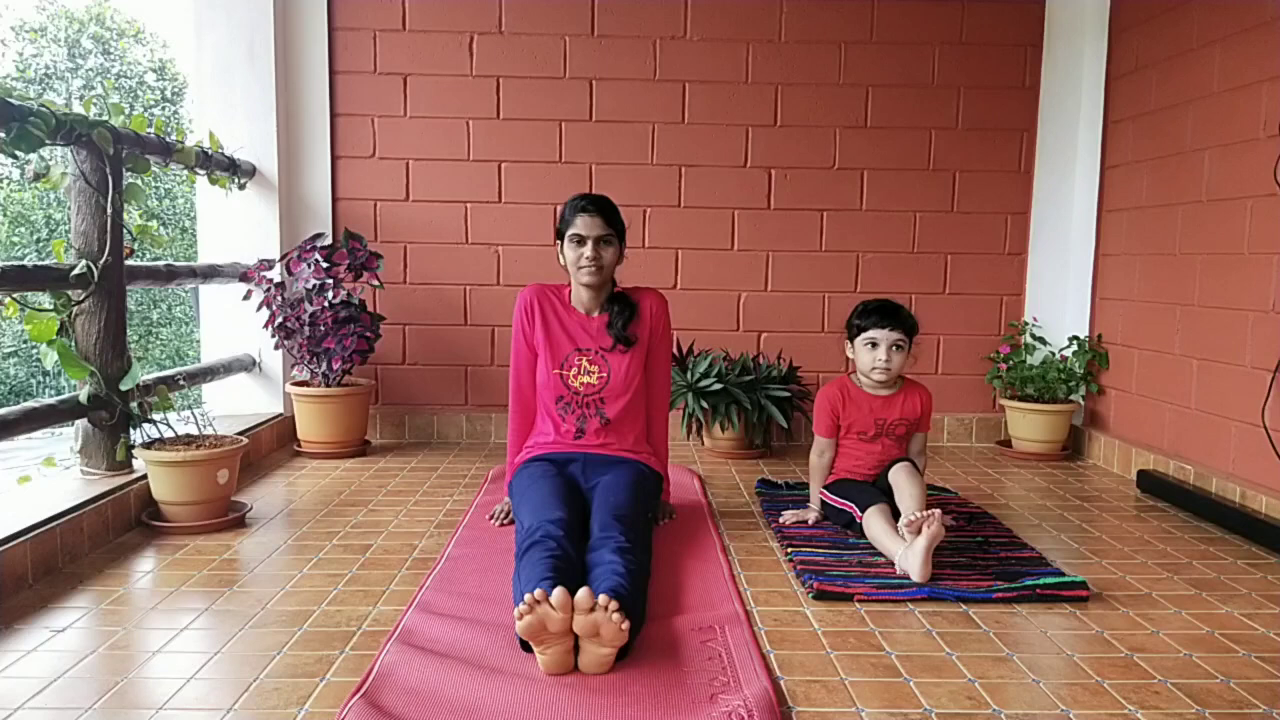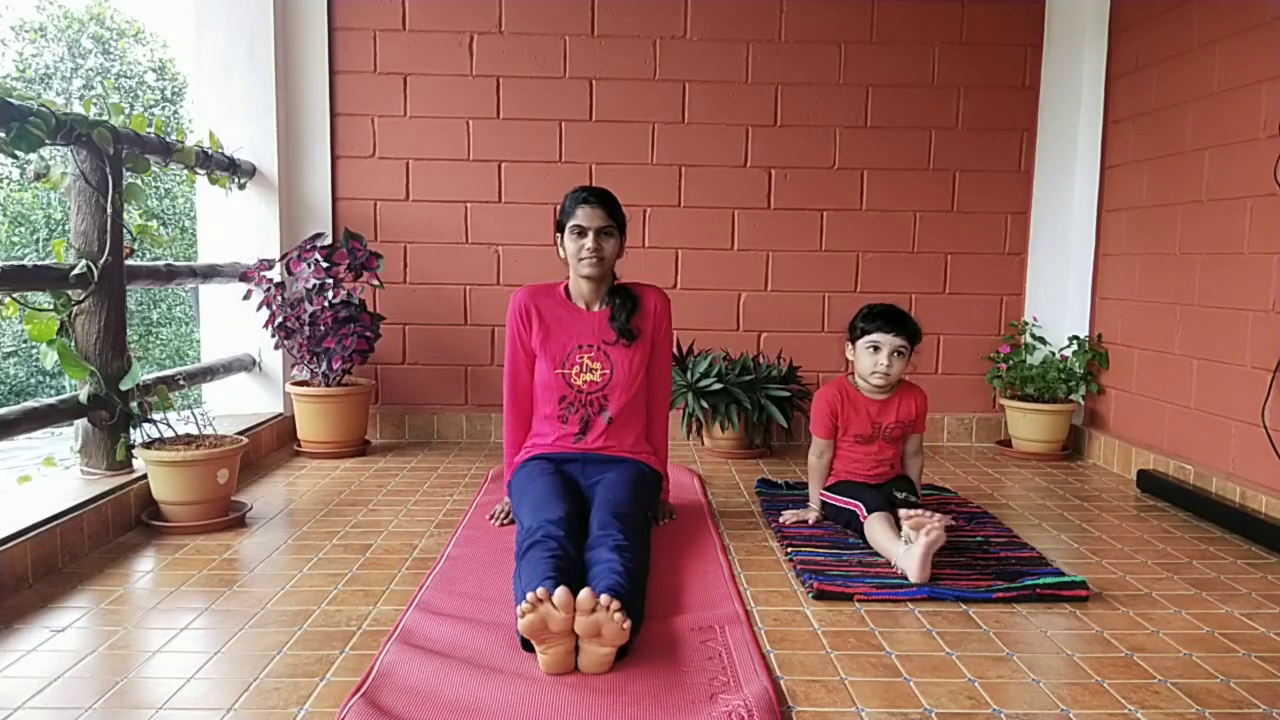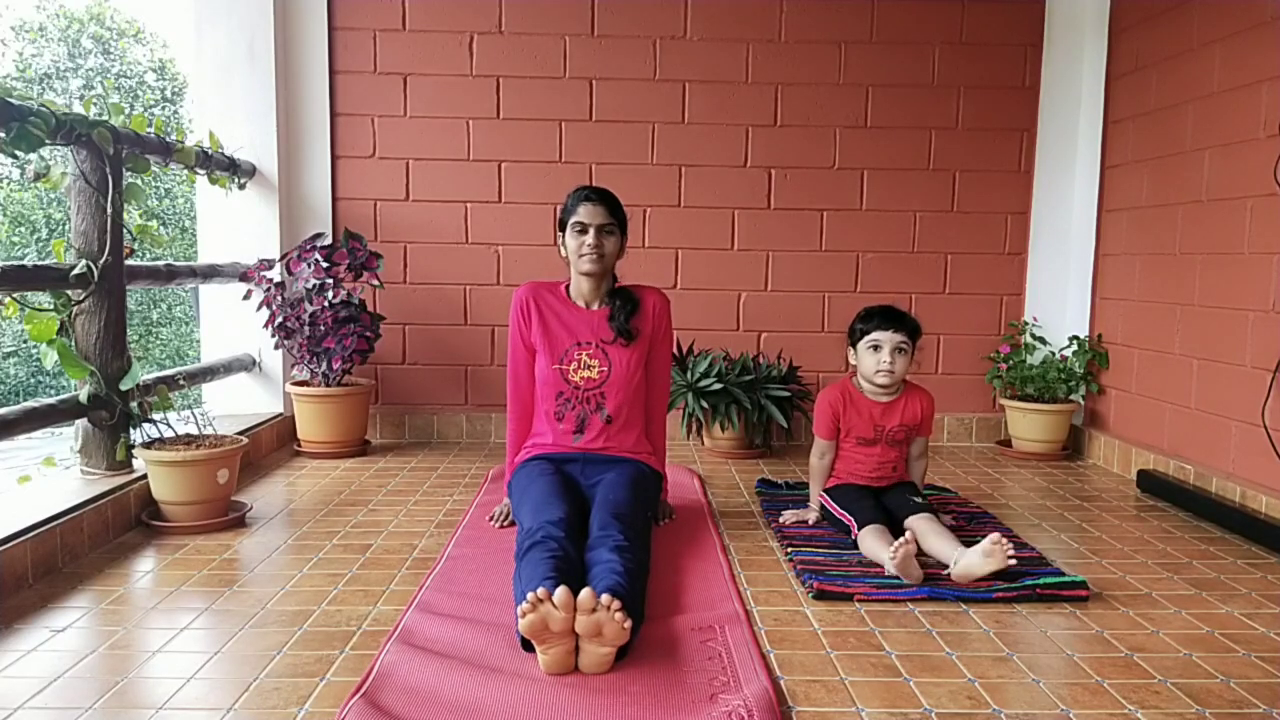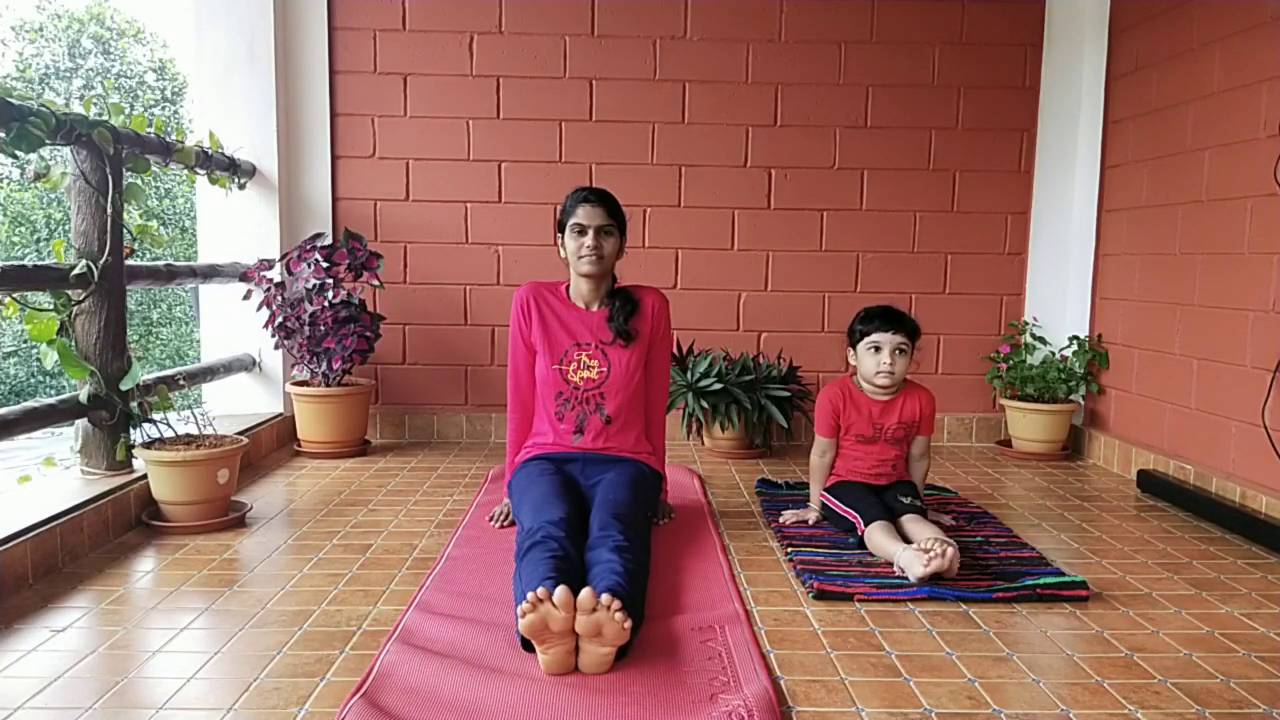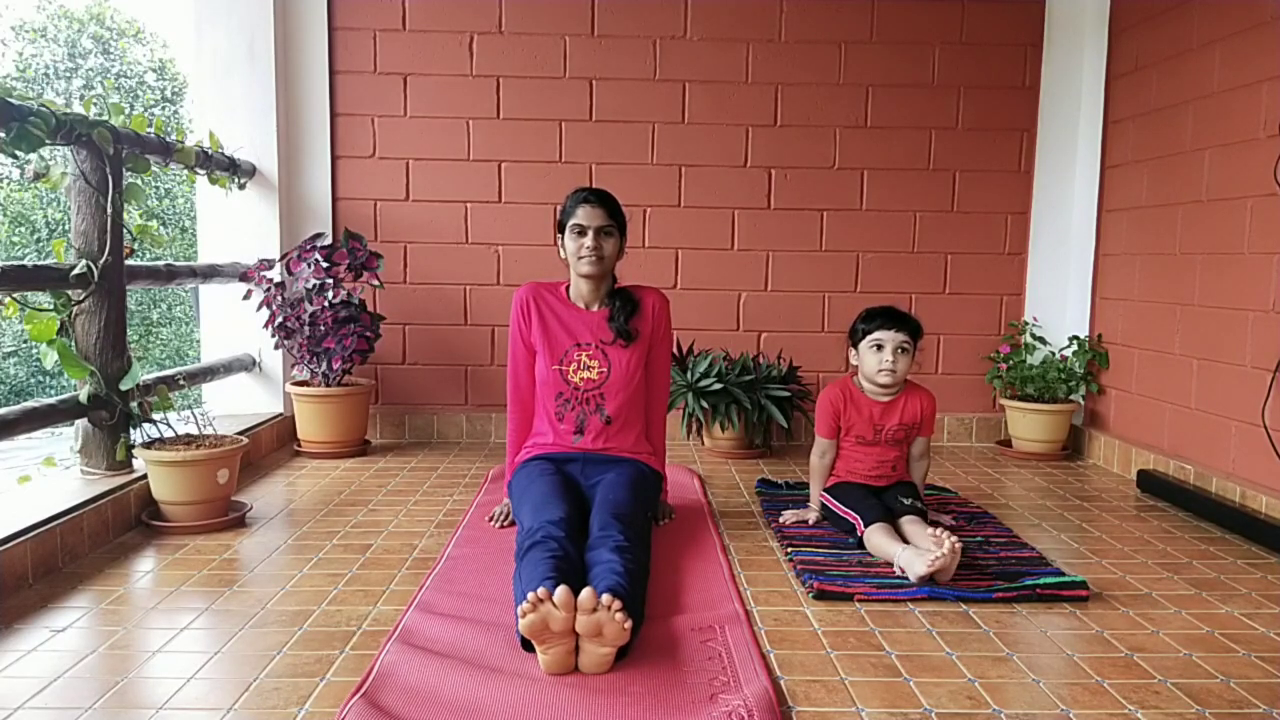
dt=1s
person 1, frame 1
left shoulder: (649, 307)
right shoulder: (534, 304)
left elbow: (657, 404)
right elbow: (522, 401)
left wrist: (659, 486)
right wrist: (514, 482)
left hip: (623, 463)
right hip: (547, 460)
left knee: (614, 532)
right knee: (547, 529)
left ankle: (609, 623)
right ankle: (546, 627)
person 1, frame 2
left shoulder: (650, 305)
right shoulder: (529, 304)
left elbow: (658, 402)
right elbow: (517, 402)
left wrist: (659, 486)
right wrist: (513, 483)
left hip: (624, 463)
right hip: (546, 461)
left knee: (614, 533)
right knee: (548, 529)
left ankle: (608, 622)
right ankle: (545, 625)
person 1, frame 3
left shoulder: (650, 306)
right shoulder: (530, 301)
left elbow: (656, 403)
right elbow: (520, 401)
left wrist: (657, 486)
right wrist: (513, 482)
left hip: (623, 463)
right hip: (546, 461)
left knee: (614, 532)
right knee: (547, 528)
left ankle: (607, 621)
right ankle: (545, 620)
person 1, frame 4
left shoulder: (650, 306)
right shoulder: (531, 301)
left elbow: (655, 404)
right elbow: (520, 401)
left wrist: (656, 485)
right wrist: (513, 484)
left hip: (623, 463)
right hip: (546, 460)
left knee: (614, 531)
right knee: (548, 527)
left ankle: (608, 622)
right ankle: (546, 623)
person 1, frame 5
left shoulder: (649, 306)
right shoulder: (531, 301)
left elbow: (656, 405)
right elbow: (520, 402)
left wrist: (655, 485)
right wrist: (514, 483)
left hip: (623, 463)
right hip: (546, 460)
left knee: (614, 531)
right knee: (548, 528)
left ankle: (607, 622)
right ankle: (547, 625)
person 2, frame 1
left shoulder: (918, 396)
right shoulder: (833, 395)
left elbow: (917, 454)
right elbow: (822, 453)
left wrist: (915, 500)
right wrist: (815, 505)
left hip: (889, 484)
right hip: (844, 485)
left knee: (904, 468)
right knee: (874, 505)
left ankle: (913, 529)
right ankle: (906, 555)
person 2, frame 2
left shoulder: (914, 398)
right shoulder: (832, 396)
left elbow: (912, 454)
right elbow: (821, 454)
left wrist: (914, 504)
right wrist: (815, 505)
left hip: (889, 483)
right hip: (842, 486)
left knee: (906, 511)
right knee: (875, 509)
left ankle: (920, 543)
right ankle: (906, 557)
person 2, frame 3
left shoulder: (920, 400)
right shoulder: (834, 398)
left elbow: (917, 457)
right elbow: (822, 455)
left wrist: (914, 500)
right wrist: (815, 505)
left hip: (894, 486)
right hip: (845, 486)
left knee: (922, 518)
right knee: (870, 523)
left ankle: (962, 559)
right ankle: (893, 561)
person 2, frame 4
left shoulder: (921, 399)
right shoulder: (835, 396)
left elbow: (919, 457)
right elbow: (823, 454)
left wrist: (916, 499)
right wrist: (815, 505)
left hip: (896, 484)
right hip: (846, 485)
left knee: (912, 517)
right knee: (875, 518)
left ankle: (941, 547)
right ankle: (907, 557)
person 2, frame 5
left shoulder: (922, 400)
right shoulder: (835, 396)
left elbow: (919, 458)
right elbow: (823, 455)
left wrist: (916, 499)
right wrist: (815, 505)
left hip: (895, 485)
right hip: (846, 485)
left knee: (911, 517)
right knee: (873, 520)
left ankle: (938, 552)
right ankle: (907, 557)
